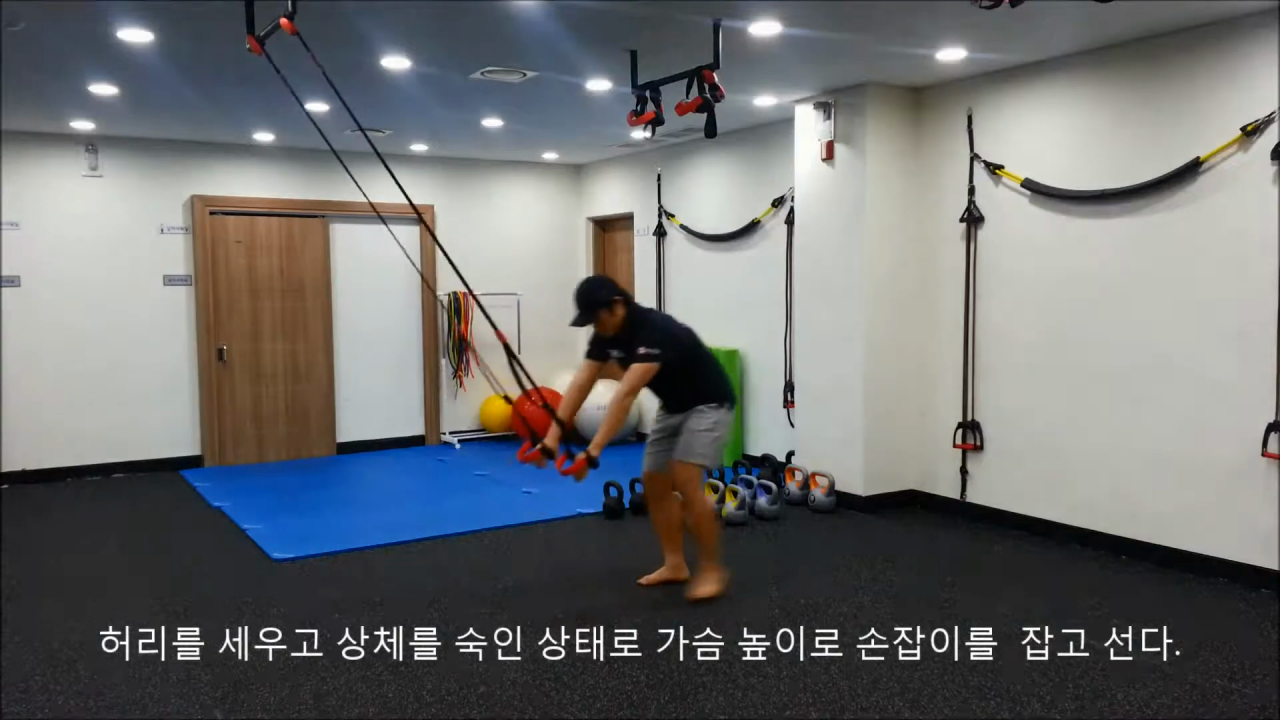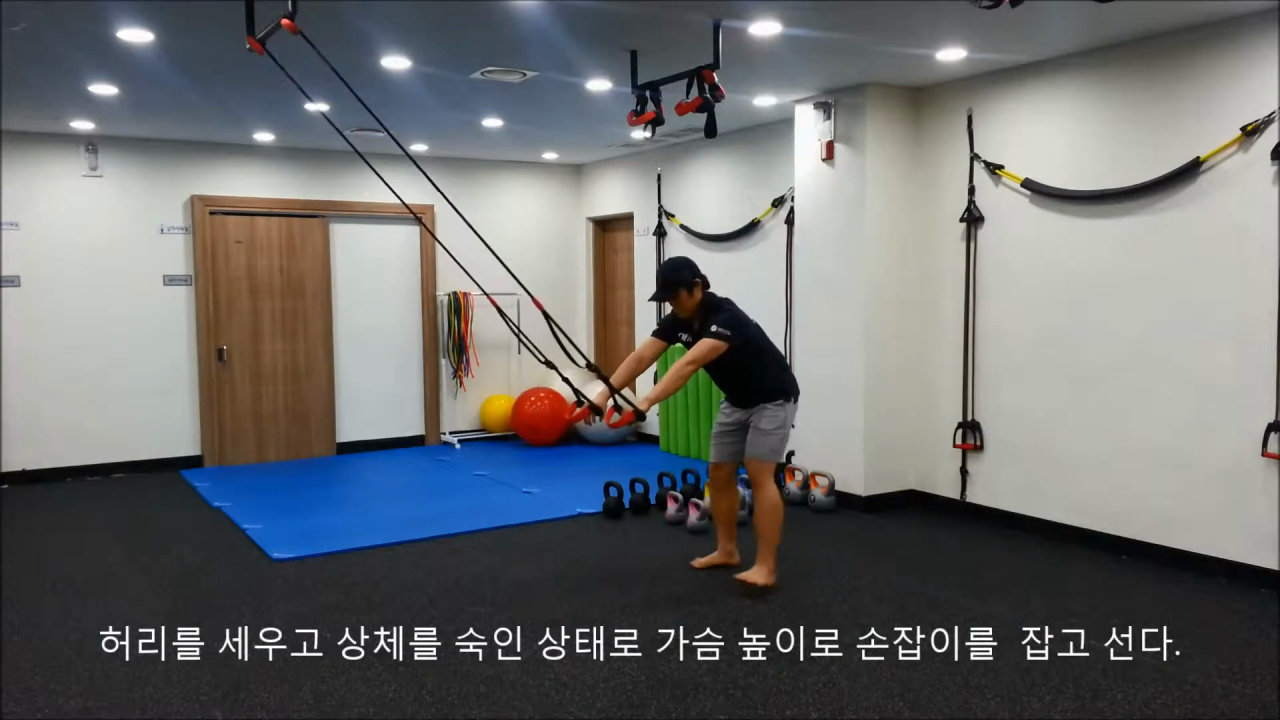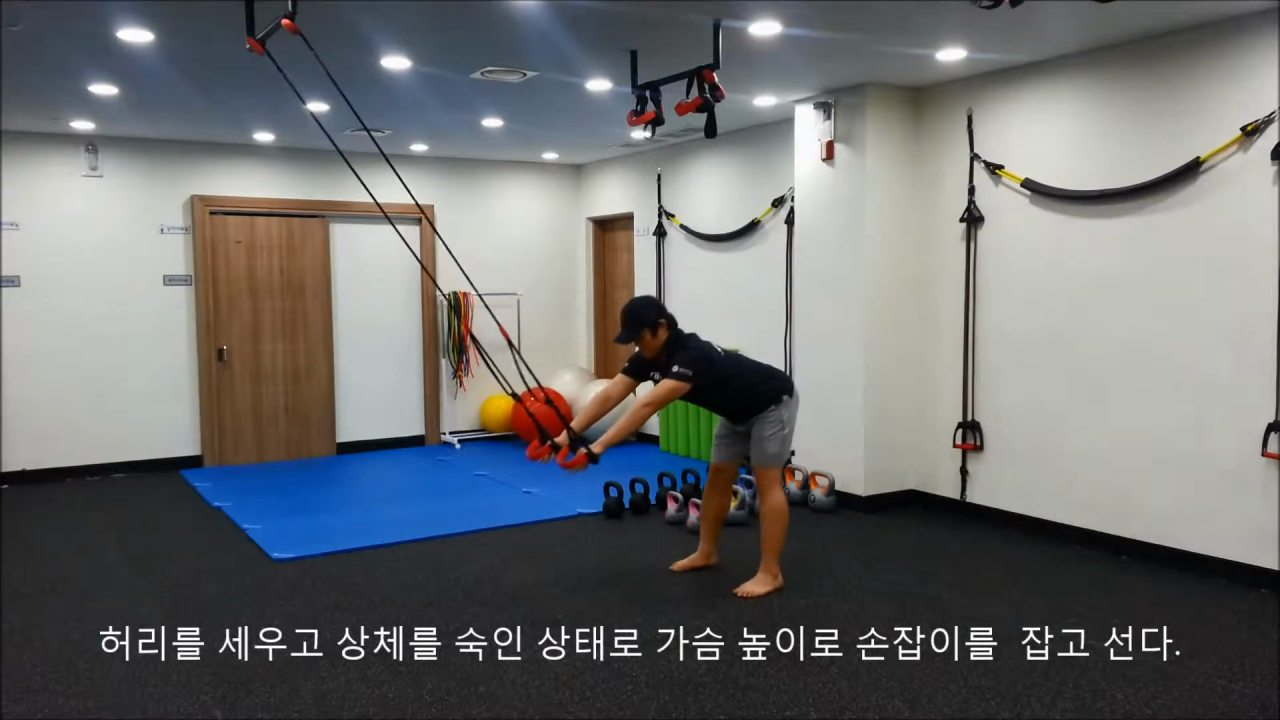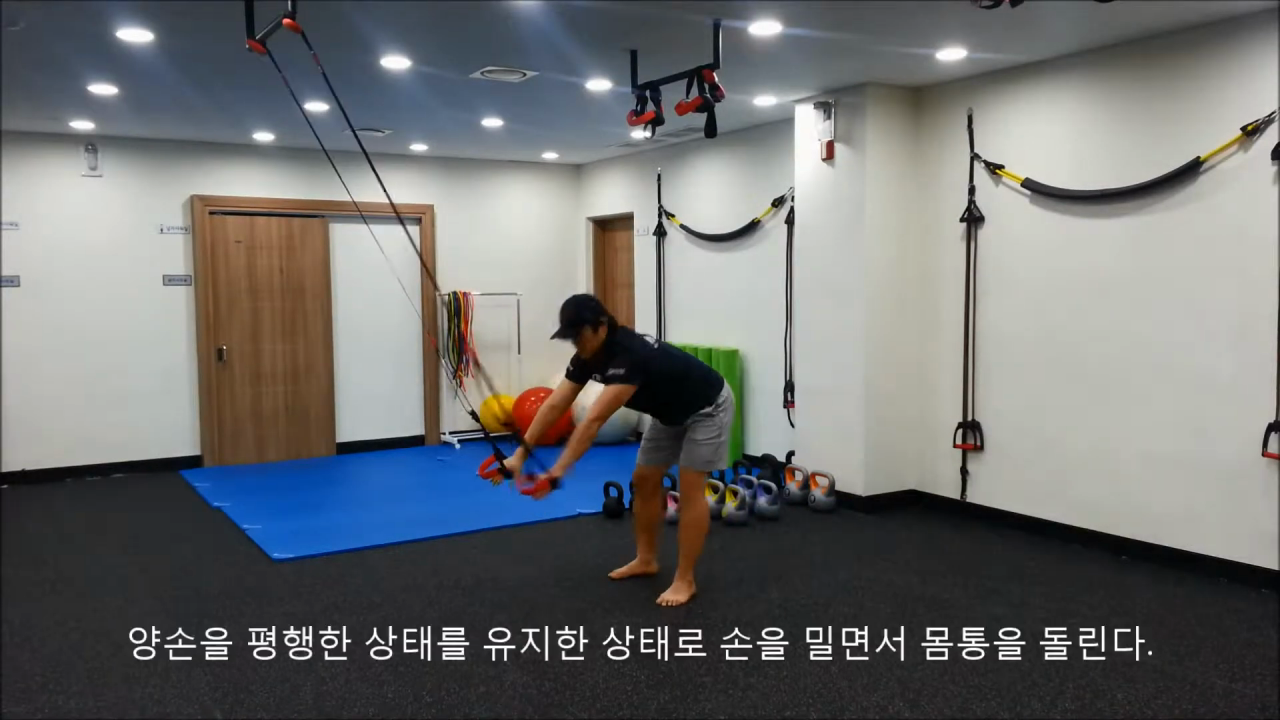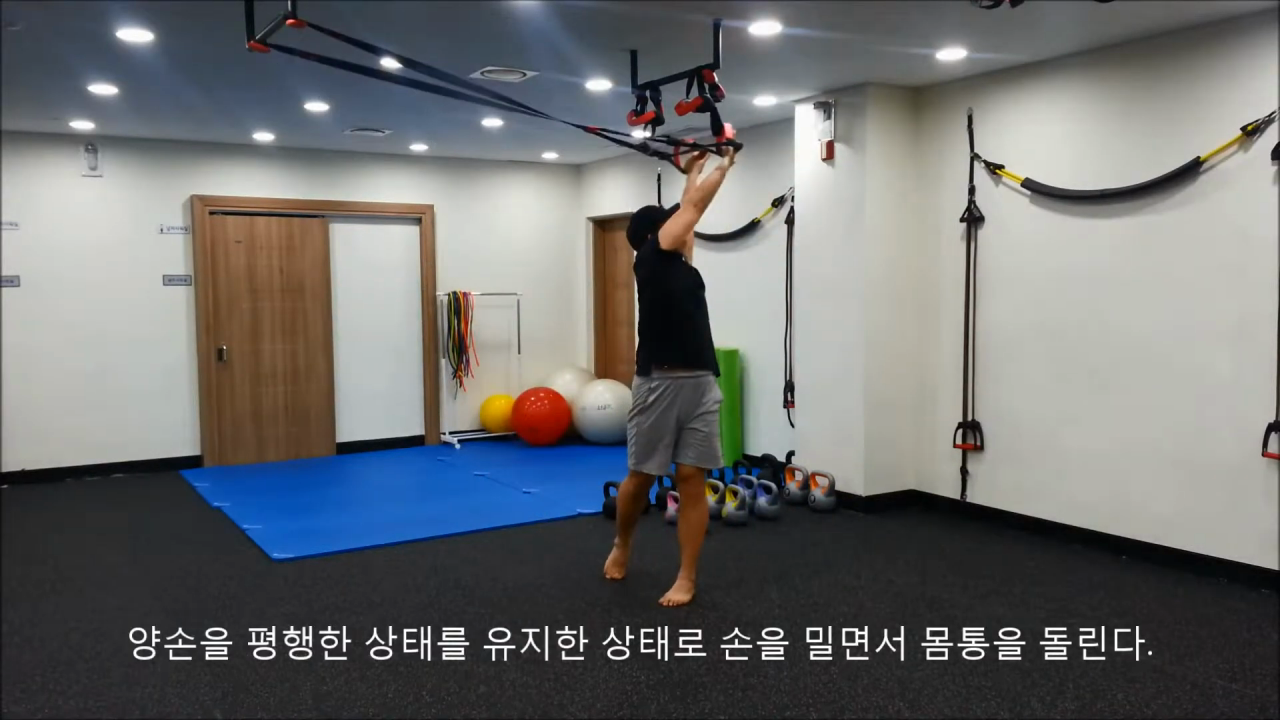
dt=1s
person 1, frame 1
left shoulder: (656, 330)
right shoulder: (607, 336)
left elbow: (626, 394)
right elbow: (580, 385)
left wrist: (595, 450)
right wrist: (553, 435)
left hip: (709, 405)
right hip: (673, 407)
left knee: (685, 481)
right knee: (654, 483)
left ankle: (712, 569)
right ankle: (675, 564)
person 1, frame 2
left shoulder: (726, 317)
right shoulder: (678, 320)
left elbow: (689, 364)
right elbow: (641, 358)
left wrist: (646, 402)
right wrist: (604, 394)
left hip: (772, 399)
right hip: (736, 400)
left knee: (758, 474)
right knee: (719, 473)
left ankle: (766, 566)
right ankle: (727, 550)
person 1, frame 3
left shoulder: (692, 355)
right shoulder: (648, 358)
left elbow: (649, 406)
right elbow: (609, 396)
left wrist: (601, 445)
right wrist: (567, 434)
left hip: (772, 403)
right hip: (737, 410)
left knee: (766, 481)
right knee: (719, 476)
left ankle: (770, 573)
right ankle: (706, 552)
person 1, frame 4
left shoulder: (631, 354)
right shoulder: (588, 357)
left elbow: (595, 420)
right elbow: (554, 406)
left wrist: (558, 471)
right wrist: (519, 455)
left hip: (708, 407)
right hip: (671, 413)
left knee: (689, 487)
right knee: (644, 481)
left ankle: (685, 580)
right ankle: (645, 559)
person 1, frame 5
left shoulder: (679, 260)
right shoulder: (651, 257)
left elbow: (690, 212)
right elbow: (692, 208)
left wrist: (694, 170)
right wrist: (724, 162)
left hip: (701, 384)
right hip: (659, 383)
left knee: (691, 481)
right knee: (641, 476)
left ankle: (686, 578)
right ankle: (621, 546)
